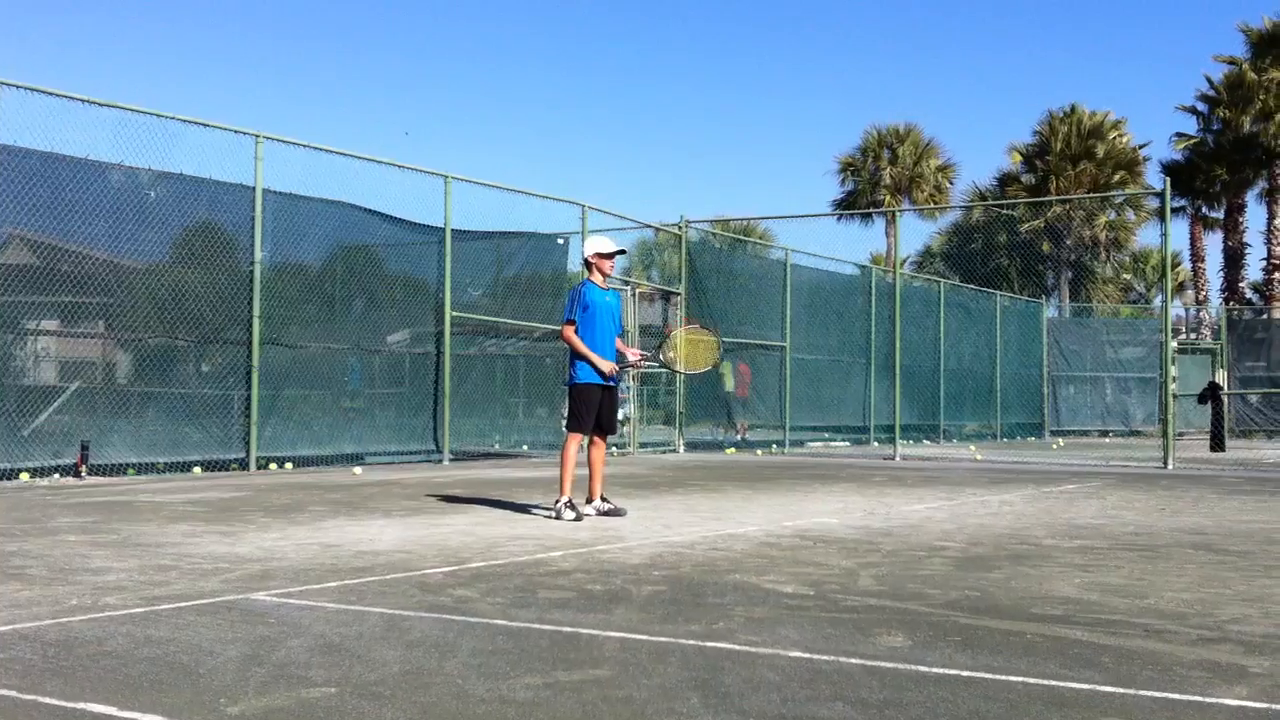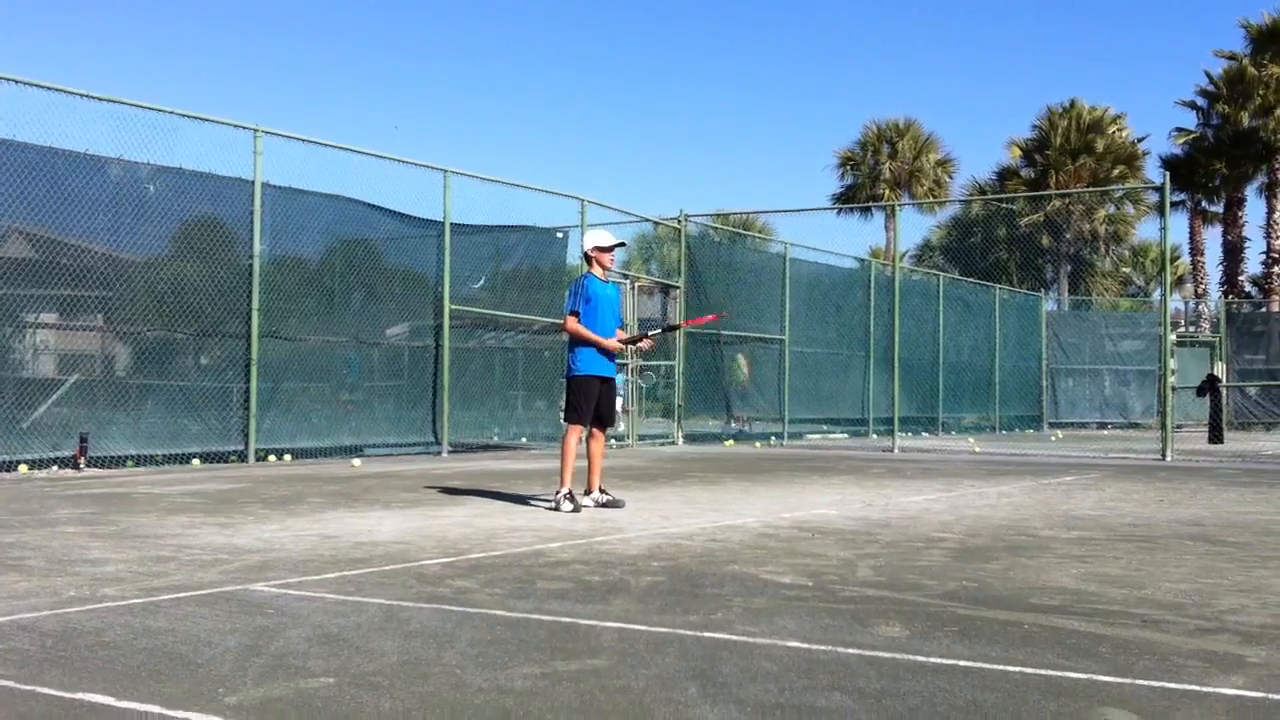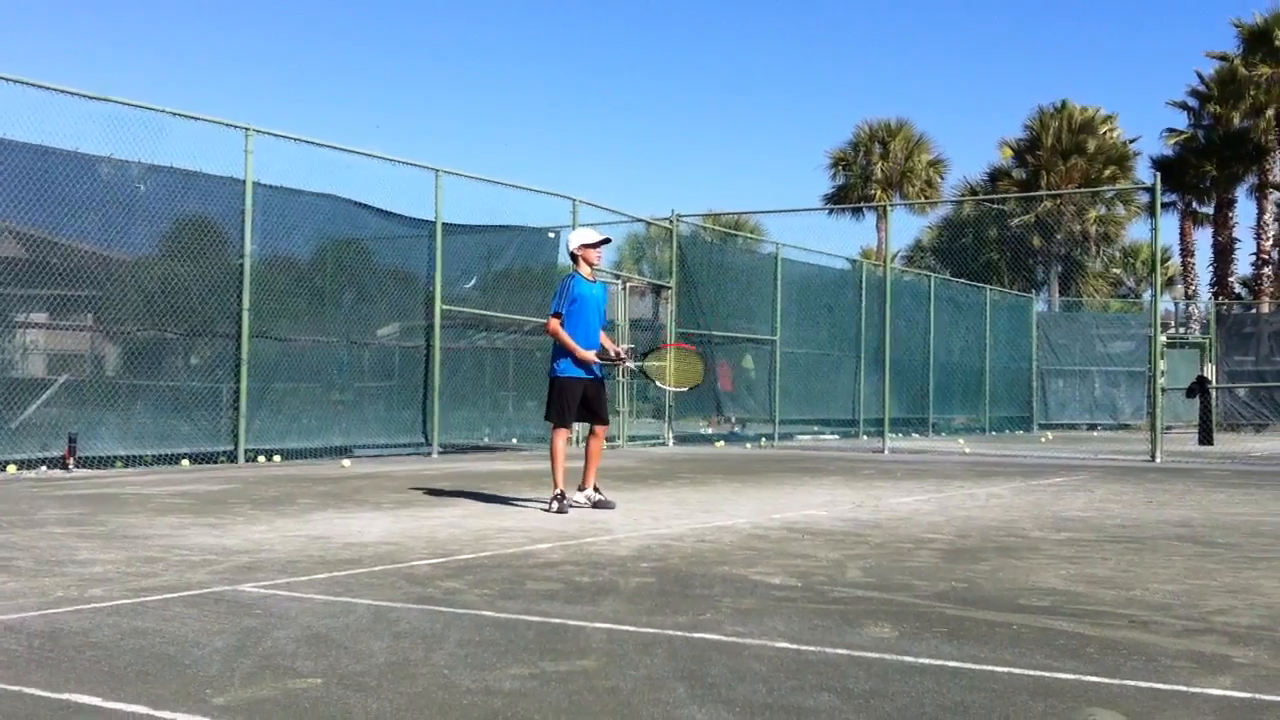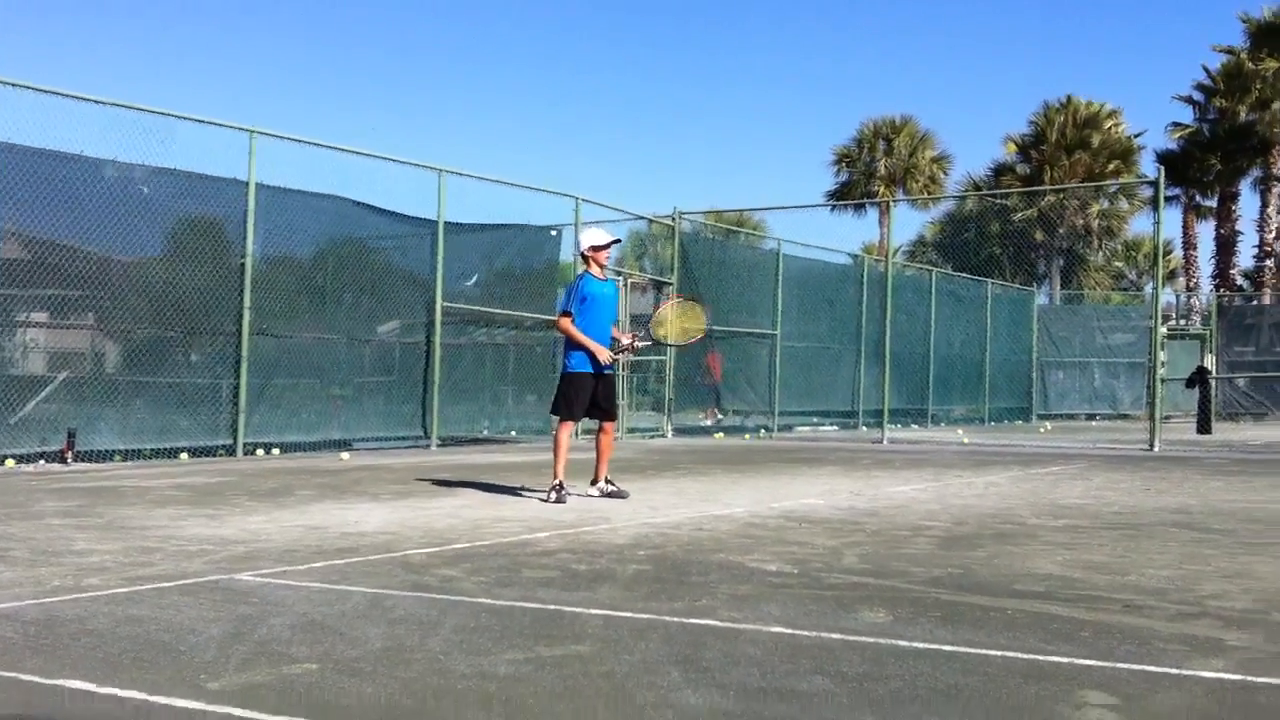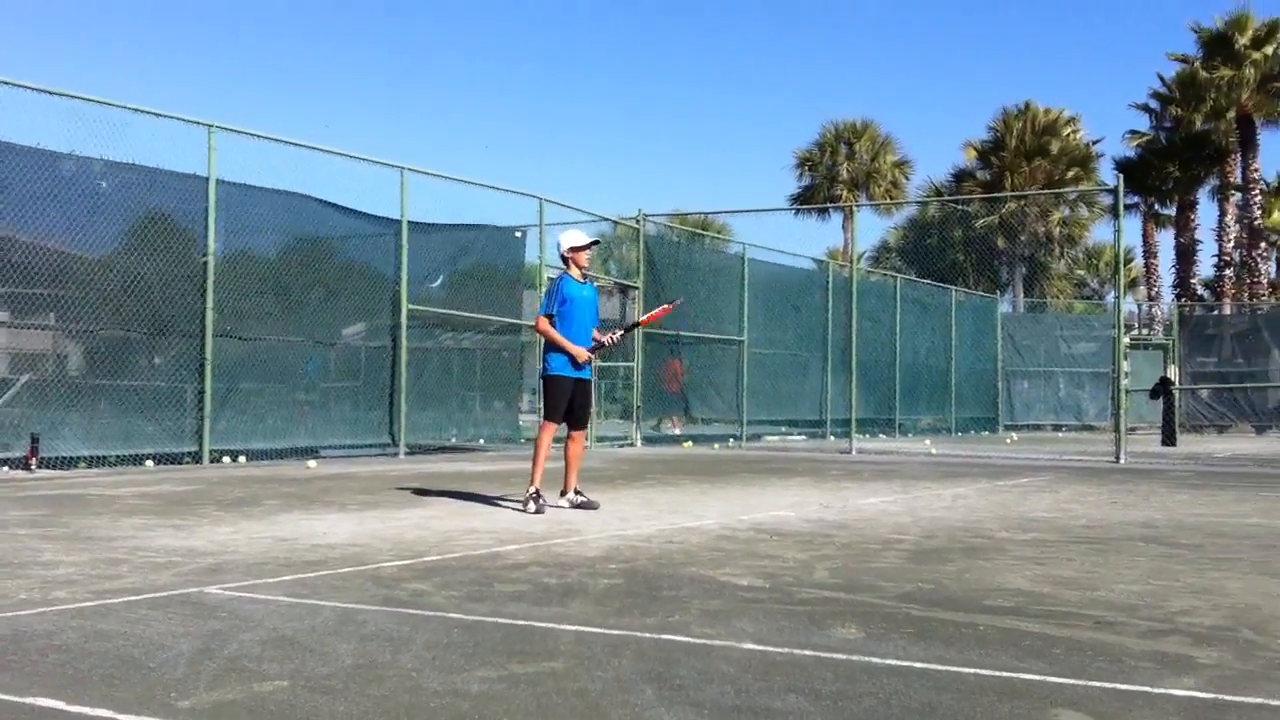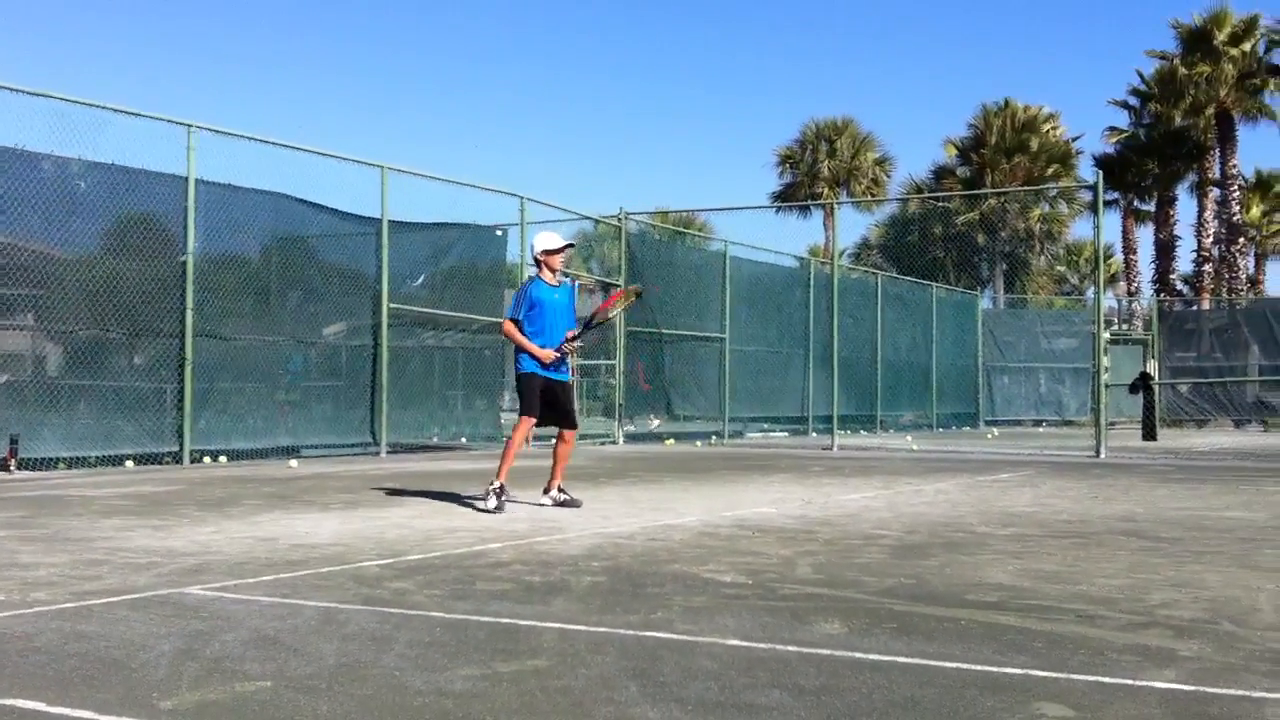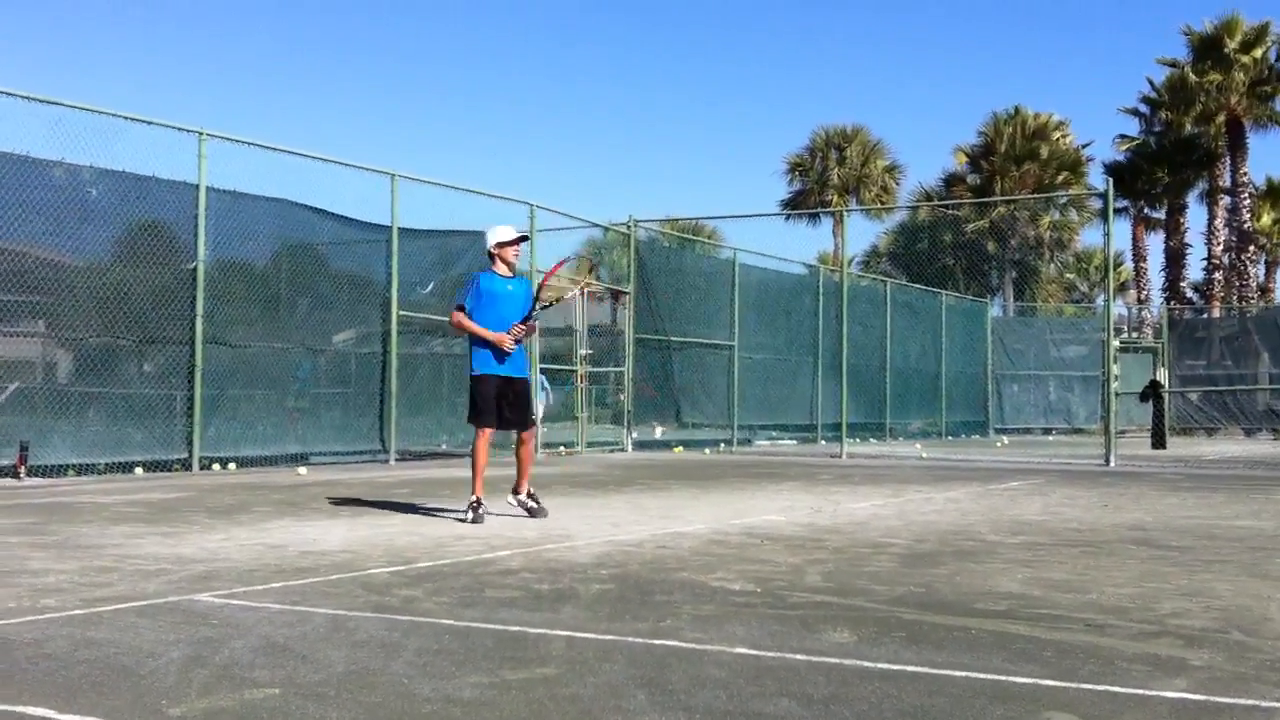
dt=0.4s
person 1, frame 1
left shoulder: (614, 296)
right shoulder: (582, 291)
right elbow: (567, 332)
left wrist: (627, 351)
right wrist: (597, 360)
left hip: (608, 378)
right hip: (585, 376)
left knee: (600, 437)
right knee: (576, 434)
left ankle: (595, 500)
right ankle: (564, 500)
person 1, frame 2
left shoulder: (614, 290)
right shoulder: (583, 283)
right elbow: (569, 324)
right wrist: (603, 342)
left hip: (607, 369)
right hip: (583, 368)
left knee: (599, 430)
right knee: (576, 426)
left ankle: (594, 491)
right ankle: (565, 491)
person 1, frame 3
left shoulder: (600, 288)
right shoulder: (570, 283)
right elbow: (552, 325)
left wrist: (610, 347)
right wrist: (580, 352)
left hip: (592, 371)
right hip: (568, 368)
left knee: (600, 425)
right knee: (562, 428)
left ankle: (587, 488)
right ankle: (558, 493)
person 1, frame 4
left shoulder: (612, 286)
right shoulder: (581, 283)
right elbow: (562, 323)
left wrist: (622, 337)
right wrist: (594, 347)
left hip: (604, 366)
right hip: (579, 364)
left knee: (608, 423)
right knee: (567, 421)
left ankle: (600, 481)
right ankle: (557, 482)
person 1, frame 5
left shoulder: (591, 289)
right shoulder: (560, 284)
right elbow: (541, 324)
left wrist: (603, 337)
right wrist: (572, 349)
left hip: (583, 370)
right hip: (559, 367)
left knee: (578, 430)
right knee: (551, 424)
left ankle: (570, 492)
right ankle: (534, 490)
person 1, frame 6
left shoulder: (568, 290)
right shoulder: (530, 289)
right elbow: (508, 327)
left wrist: (571, 343)
right wrist: (537, 352)
left hip: (558, 371)
right hip: (531, 367)
left knee: (568, 430)
right knee: (528, 420)
left ankle: (553, 490)
right ankle: (497, 485)
person 1, frame 7
left shoulder: (525, 285)
right shoulder: (480, 281)
right elbow: (457, 318)
left wrist: (524, 331)
right wrist: (491, 336)
left hip: (517, 369)
right hip: (486, 366)
left knee: (527, 432)
right knee: (485, 430)
left ankle: (523, 492)
right ankle: (476, 498)
